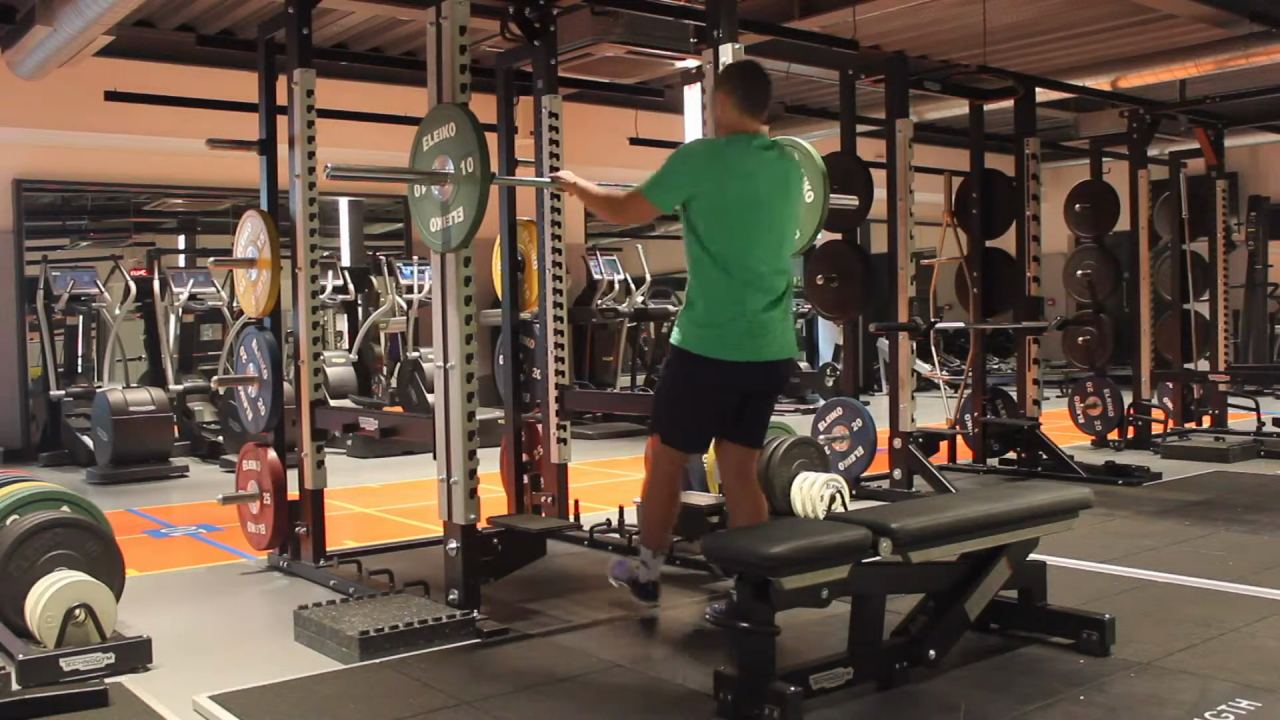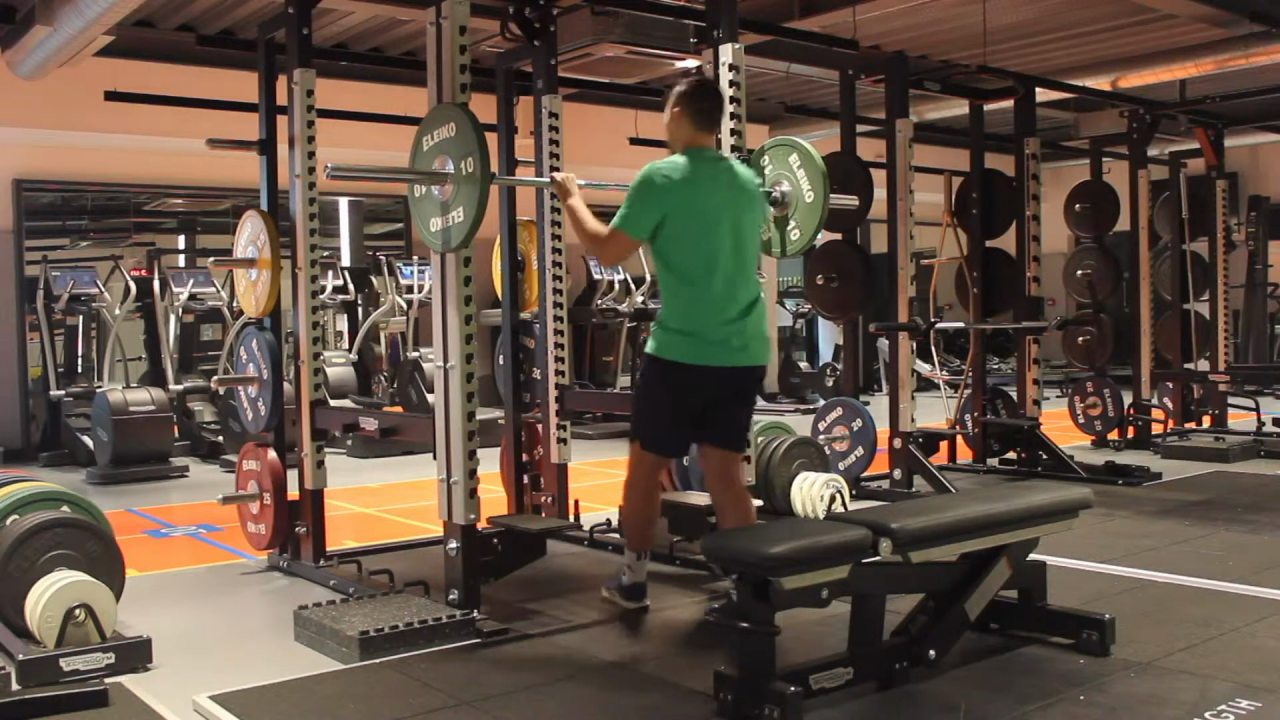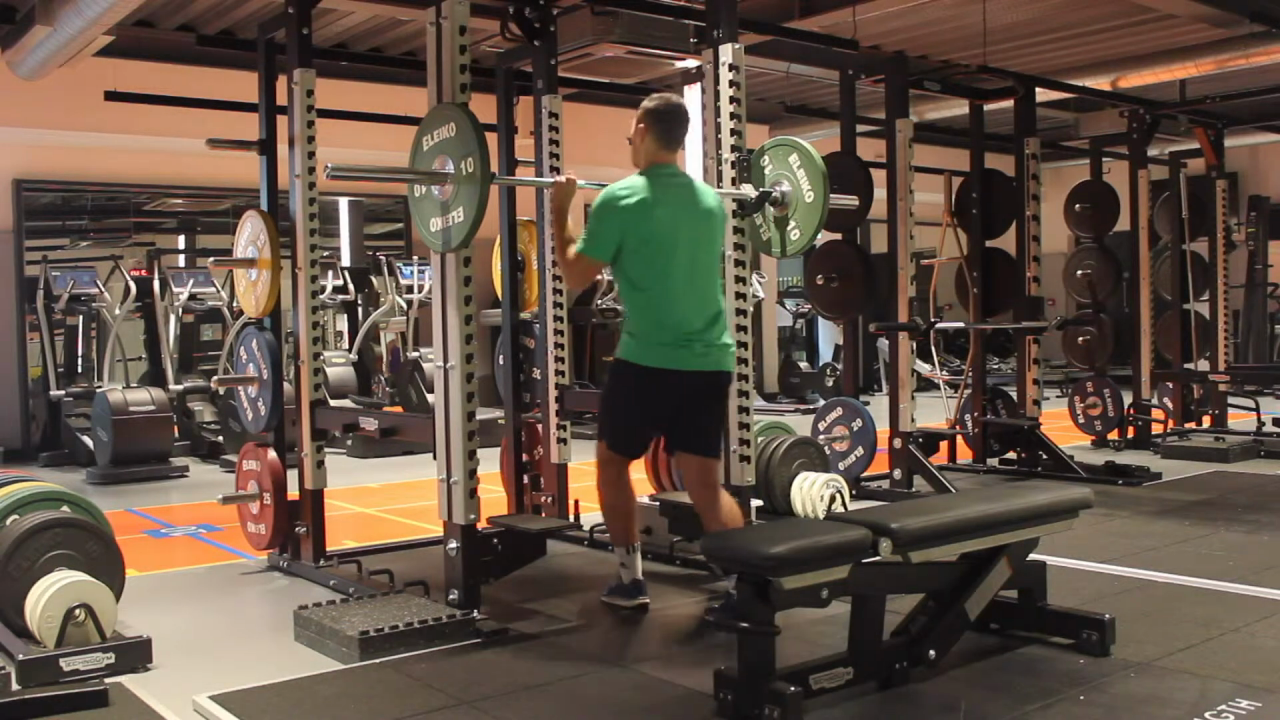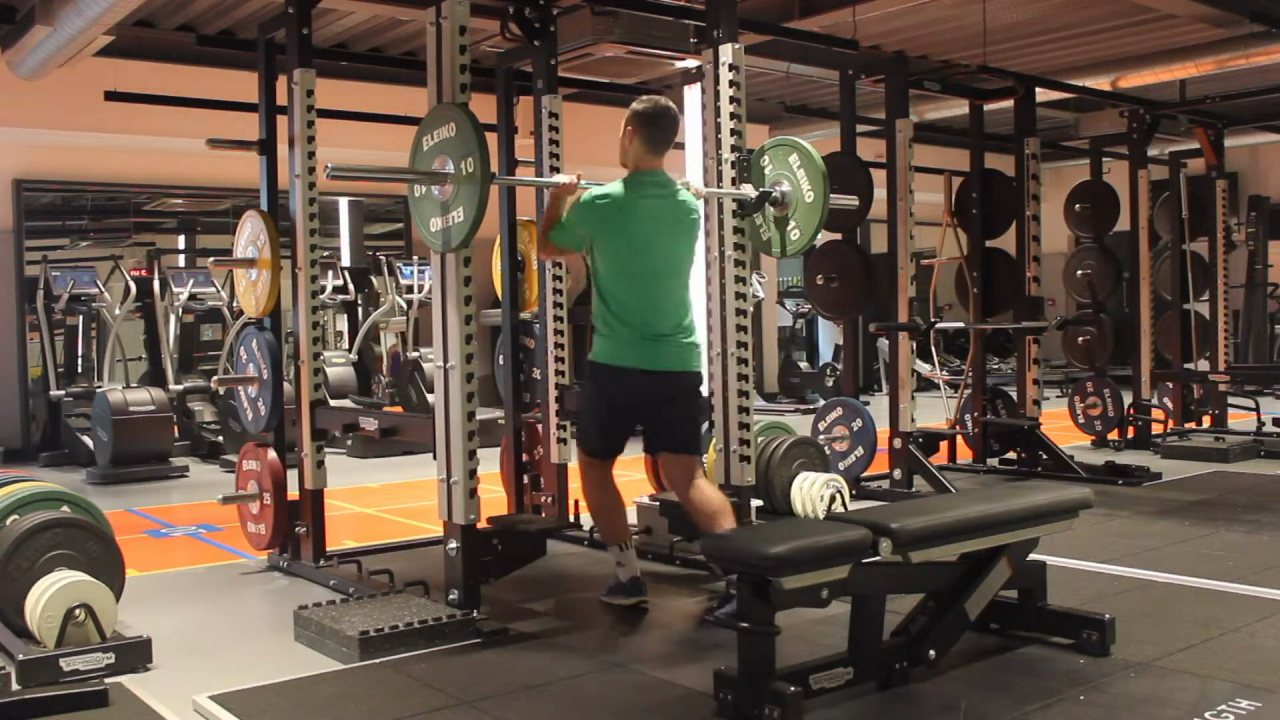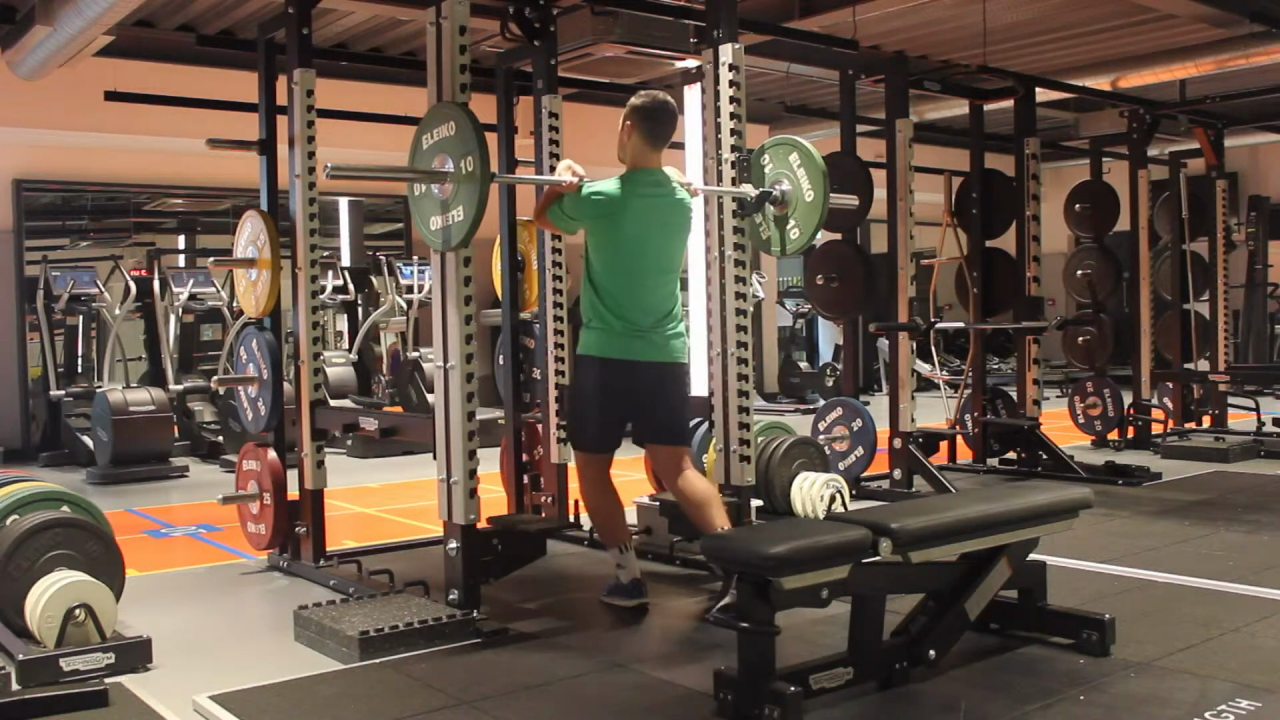
dt=0.2s
person 1, frame 1
left shoulder: (701, 156)
right shoulder: (790, 165)
left elbow: (622, 212)
left wrist: (574, 183)
left hip: (709, 345)
right hip: (772, 348)
left knee: (667, 459)
right knee: (740, 470)
left ankle: (645, 574)
person 1, frame 2
left shoulder: (661, 177)
right shoulder: (747, 181)
left elbow: (606, 252)
left wrist: (571, 199)
left hip: (682, 354)
right hip: (745, 354)
left knee: (646, 465)
right knee: (725, 476)
left ankle: (633, 580)
person 1, frame 3
left shoulder: (620, 199)
right shoulder: (710, 200)
left elbow: (576, 277)
left wrist: (560, 209)
left hip: (647, 361)
right hip: (711, 361)
left knee: (612, 464)
right knee: (704, 479)
left ankle: (630, 578)
person 1, frame 4
left shoulder: (601, 204)
right shoulder: (688, 206)
left elbow: (550, 249)
left wrist: (558, 197)
left hip: (617, 363)
right hip: (680, 362)
left knee: (595, 469)
right knee: (687, 477)
left ankle: (628, 576)
person 1, frame 5
left shoulder: (599, 199)
right shoulder: (681, 201)
left elbow: (545, 219)
left wrist: (561, 183)
right wrist: (676, 179)
left hip: (605, 357)
right hip: (667, 355)
left knee: (593, 469)
right knee: (677, 468)
left ankle: (629, 577)
